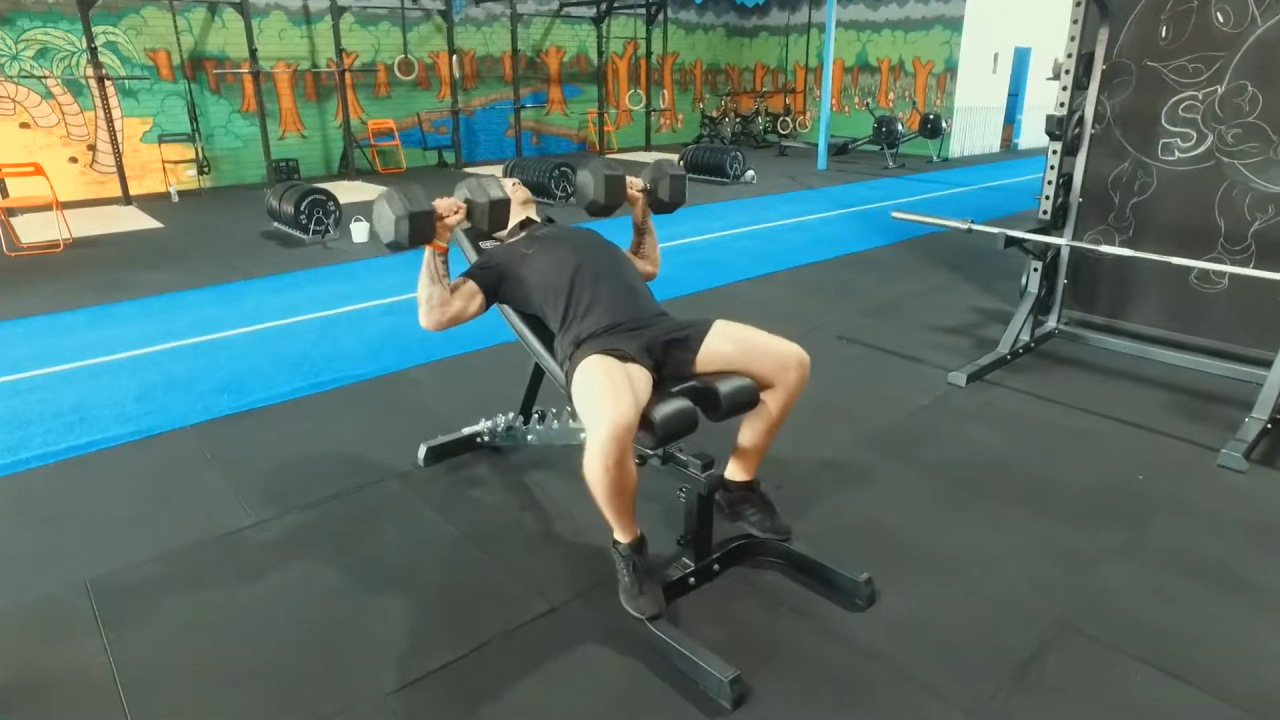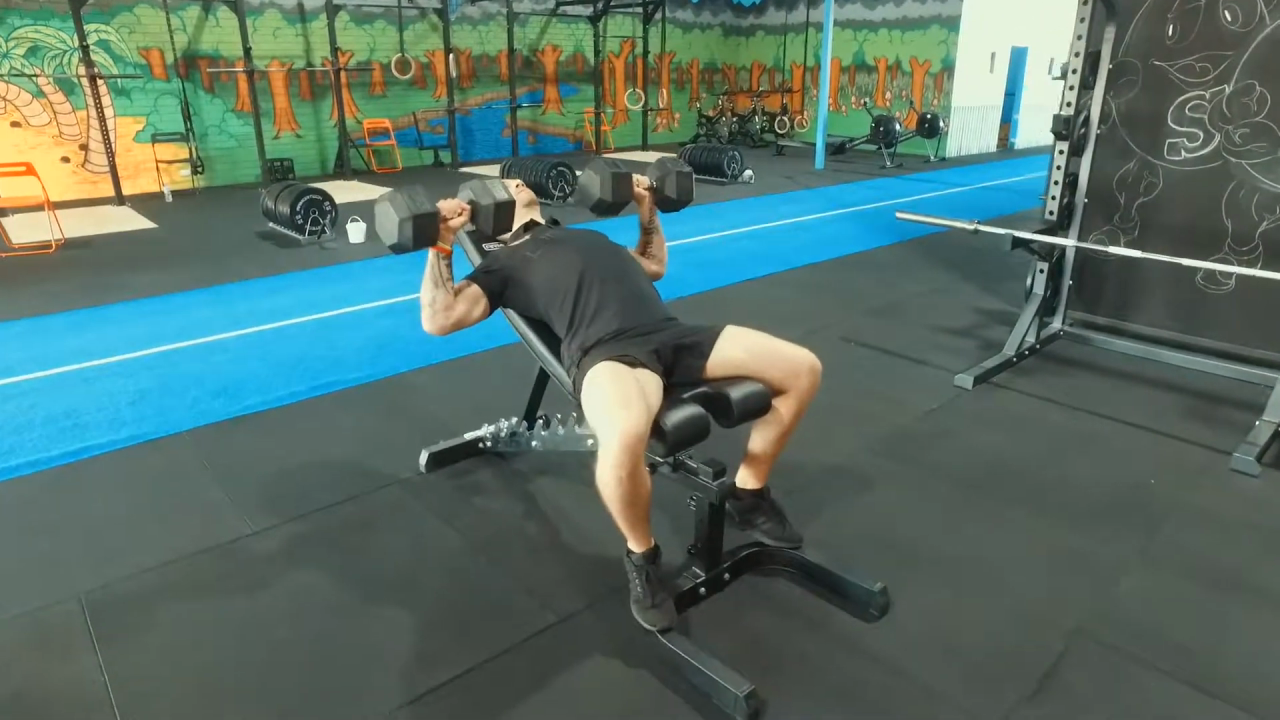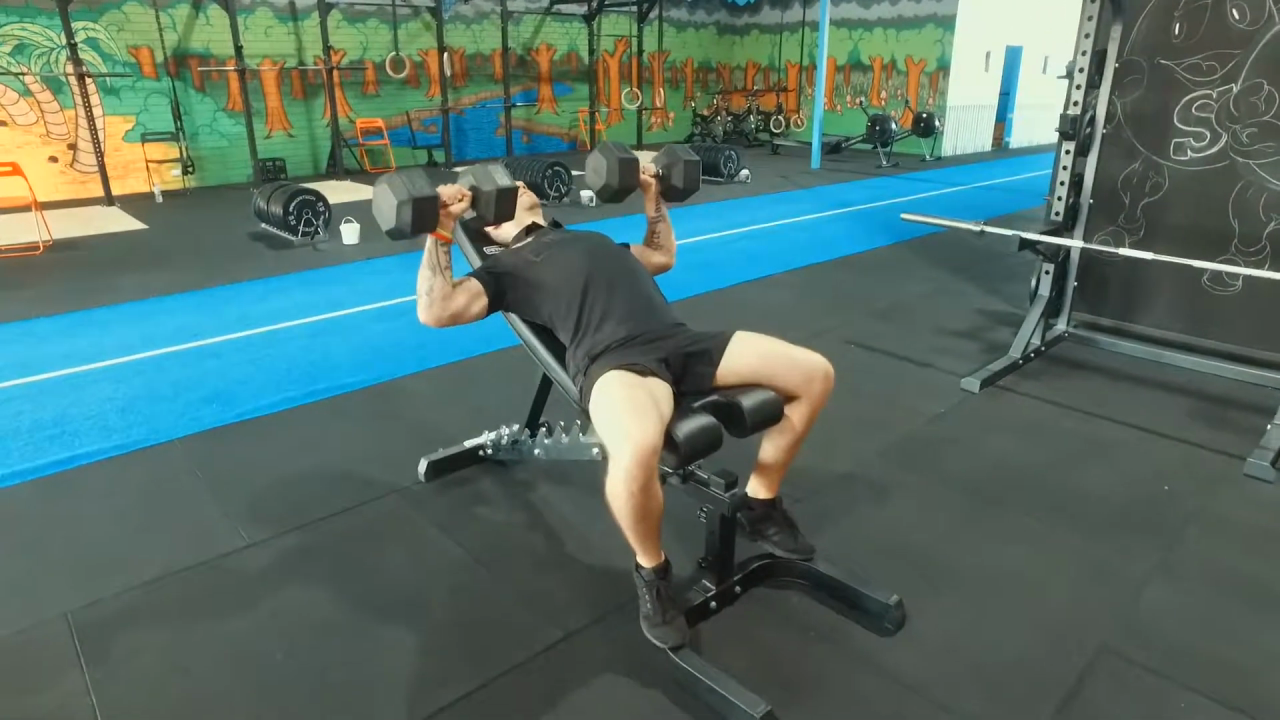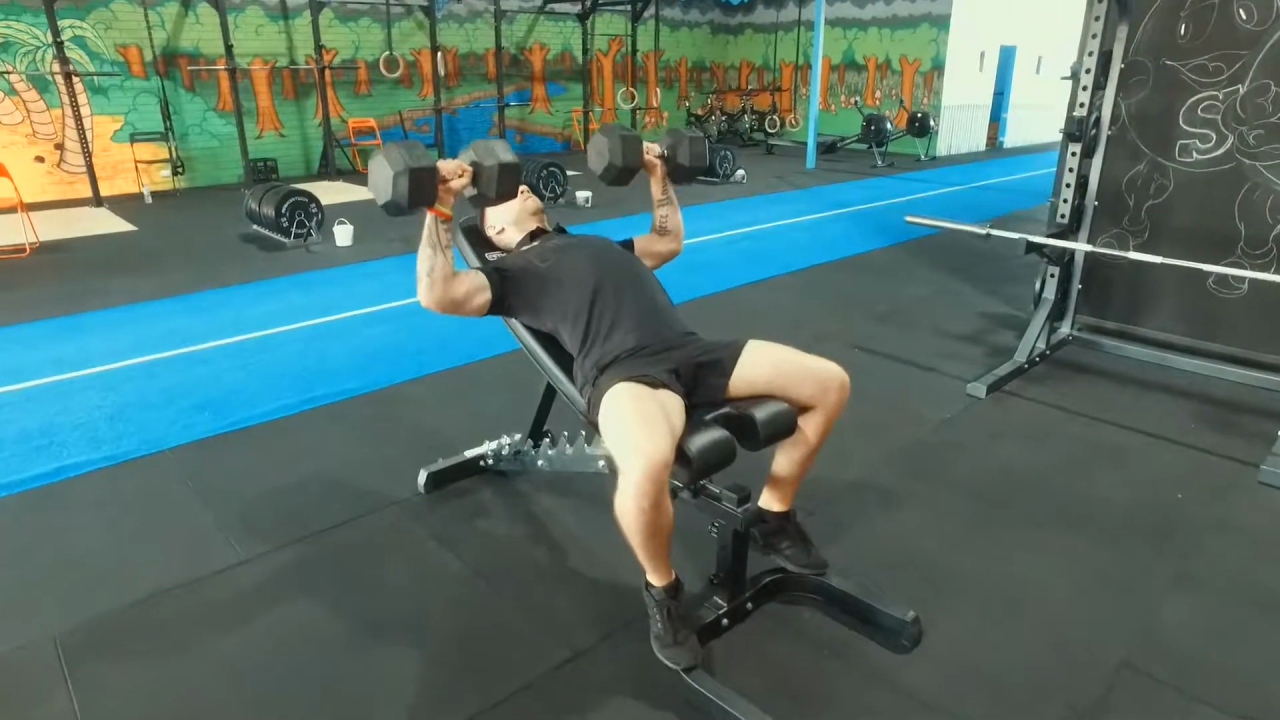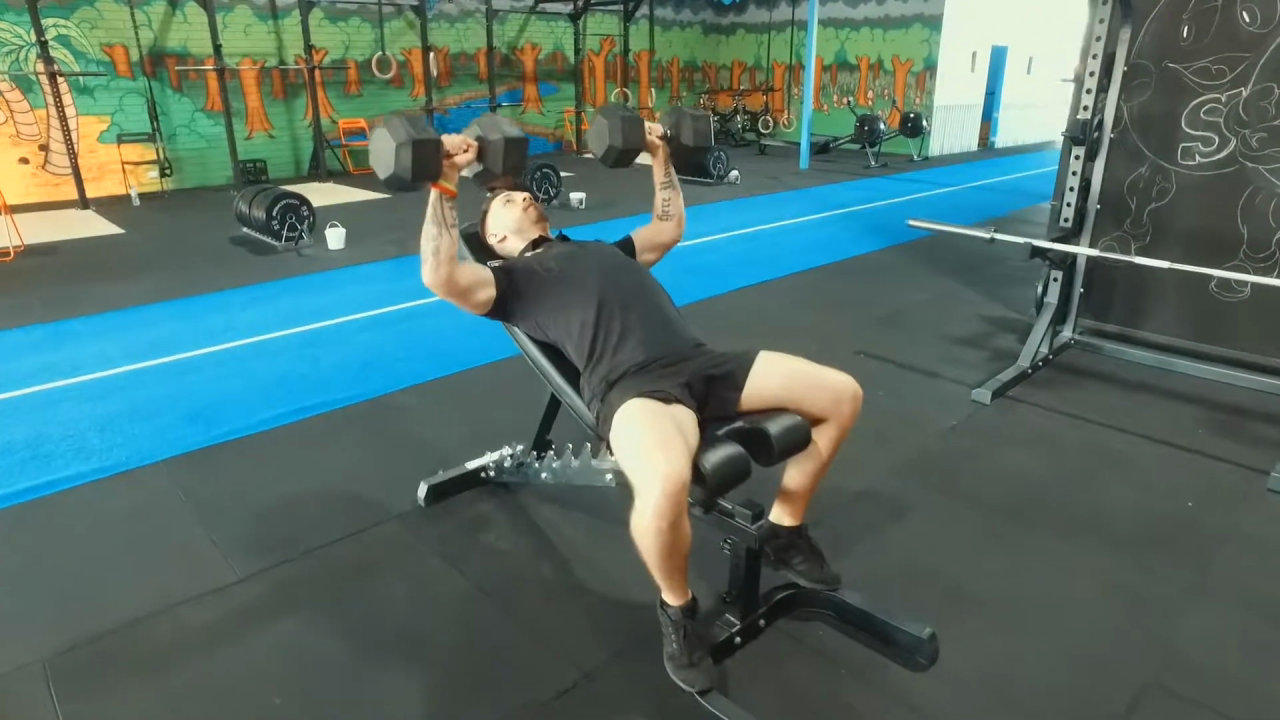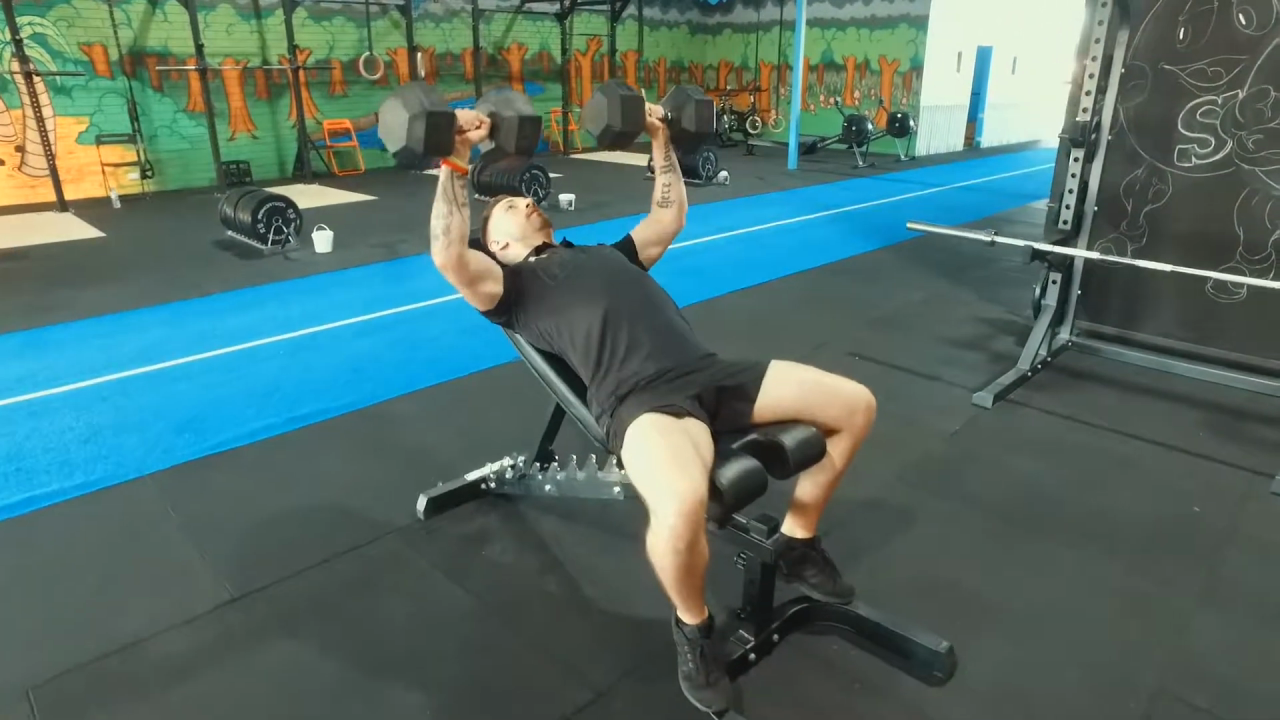
dt=0.2s
person 1, frame 1
left shoulder: (579, 232)
right shoulder: (499, 259)
left elbow: (647, 267)
right elbow: (435, 315)
left wrist: (640, 211)
right wrist: (438, 239)
left hip: (664, 328)
right hip: (598, 343)
left knee: (792, 364)
right knee: (613, 429)
left ankle: (738, 487)
right ankle: (628, 547)
person 1, frame 2
left shoulder: (585, 236)
right shoulder: (504, 262)
left elbow: (654, 267)
right elbow: (438, 319)
left wrist: (647, 210)
right wrist: (442, 242)
left hip: (673, 333)
right hip: (606, 349)
left knee: (803, 370)
right knee: (624, 439)
left ankle: (748, 494)
right ankle: (641, 556)
person 1, frame 3
left shoulder: (590, 239)
right shoulder: (506, 265)
left elbow: (663, 256)
right elbow: (434, 311)
left wrist: (652, 197)
right wrist: (441, 229)
left hip: (682, 340)
right hip: (613, 357)
left knee: (815, 375)
right knee: (637, 451)
left ankle: (759, 504)
right ankle: (651, 572)
person 1, frame 4
left shoulder: (596, 244)
right shoulder: (510, 271)
left elbow: (670, 242)
right elbow: (436, 294)
left wrist: (658, 178)
right wrist: (440, 207)
left hip: (692, 350)
right hip: (622, 369)
left knee: (830, 383)
right knee: (648, 467)
left ankle: (772, 516)
right ankle: (662, 590)
person 1, frame 5
left shoulder: (601, 250)
right shoulder: (511, 279)
left elbow: (670, 228)
right elbow: (440, 276)
left wrist: (660, 160)
right wrist: (445, 183)
left hip: (701, 362)
right hip: (631, 385)
left knee: (842, 395)
right knee: (666, 487)
left ankle: (783, 531)
right ankle: (678, 609)
person 1, frame 6
left shoulder: (607, 256)
right shoulder: (512, 285)
left elbow: (670, 216)
right elbow: (450, 257)
left wrist: (661, 144)
right wrist: (456, 162)
left hip: (711, 373)
right hip: (640, 397)
left knee: (856, 405)
right knee: (682, 508)
left ankle: (796, 543)
right ankle: (694, 628)
